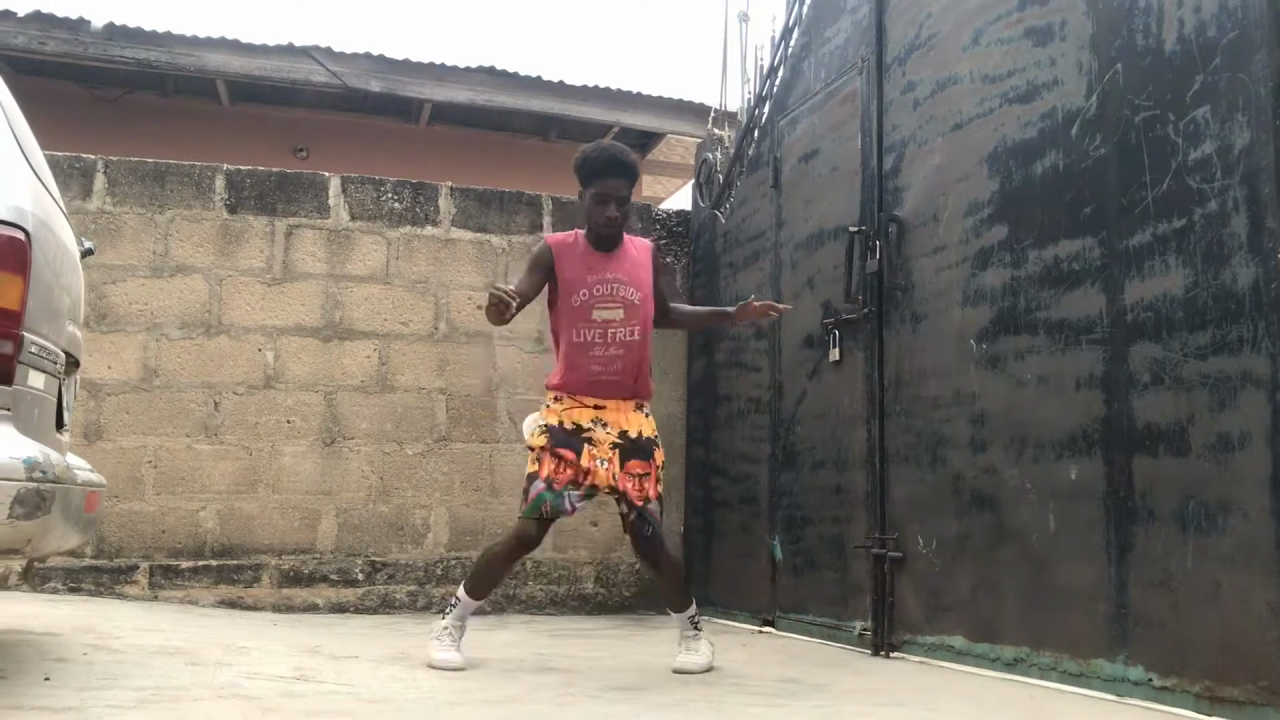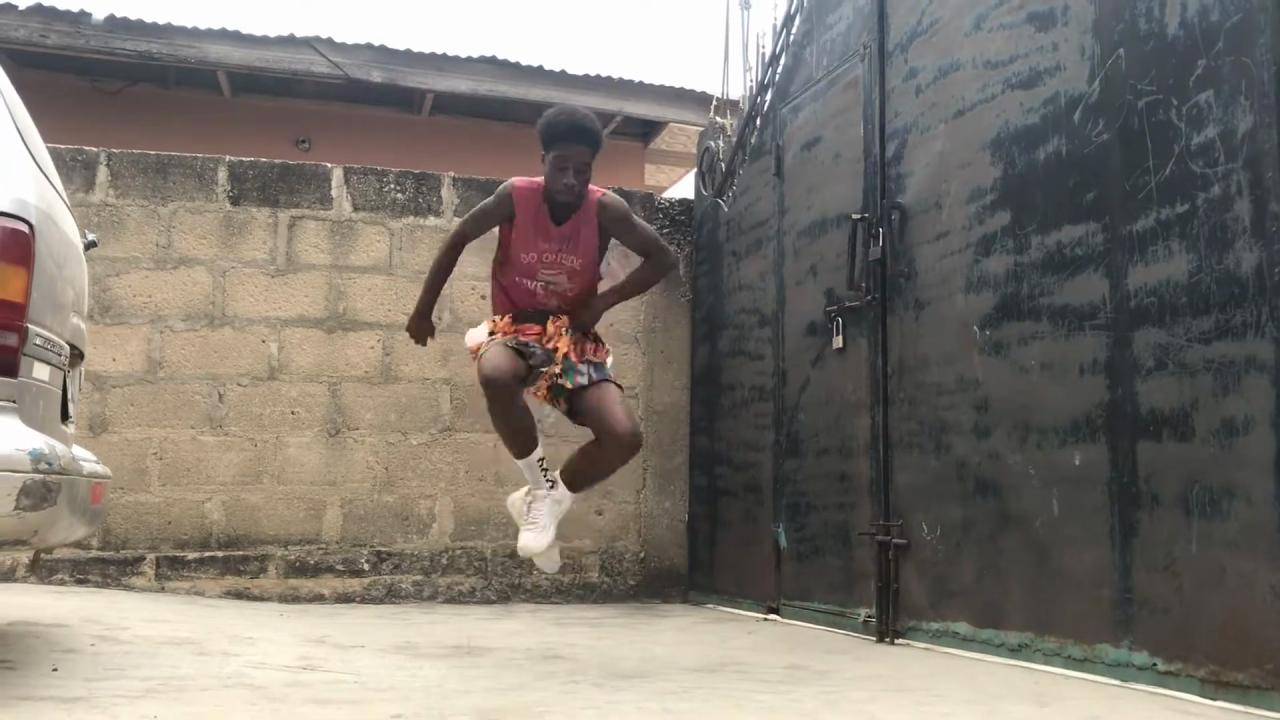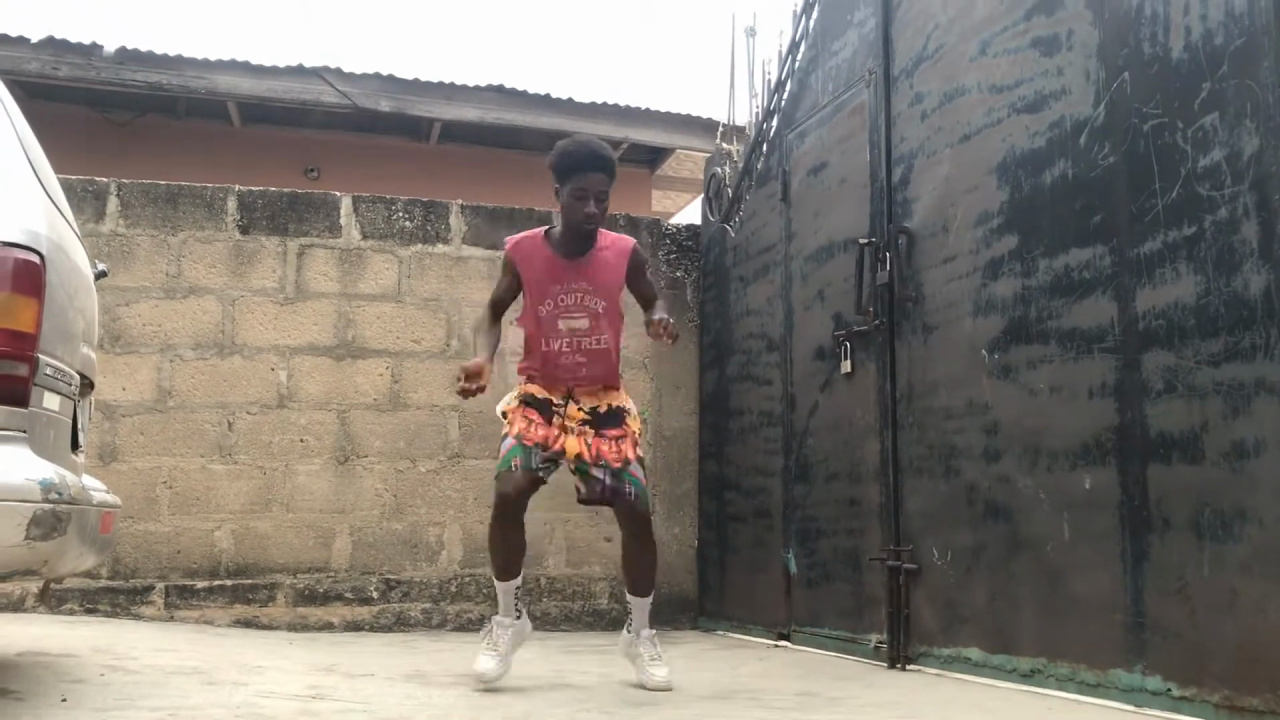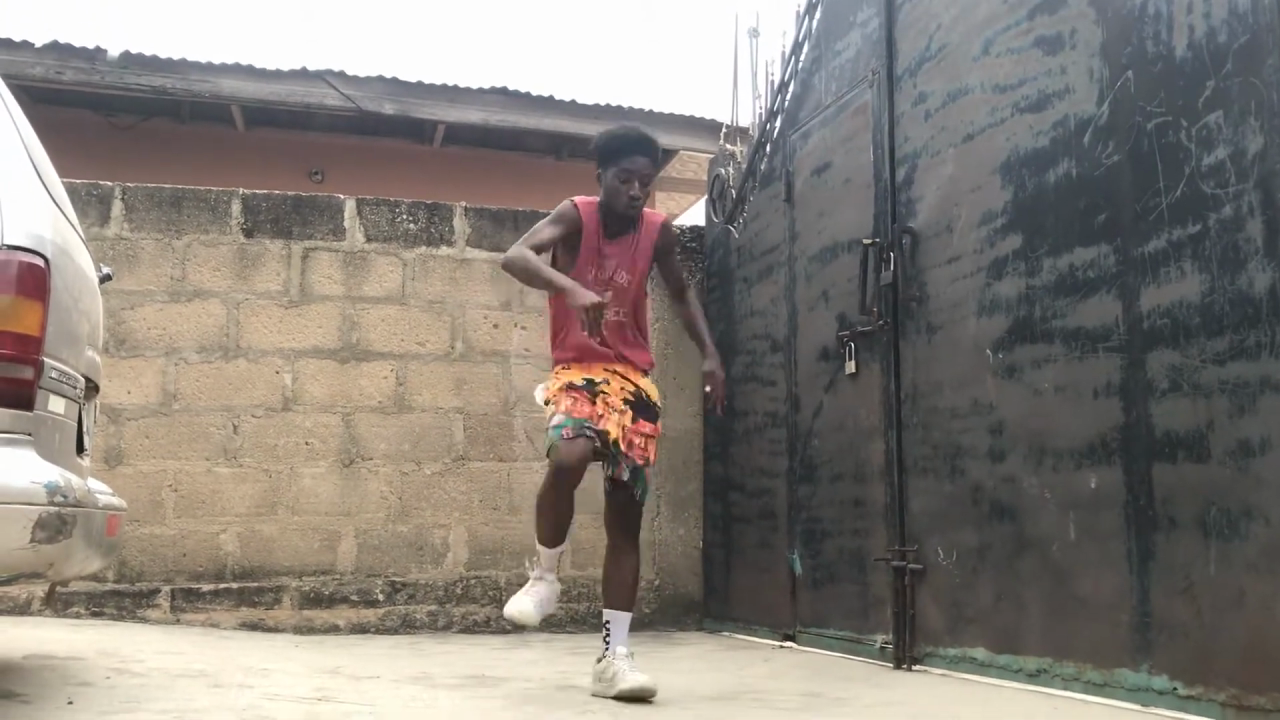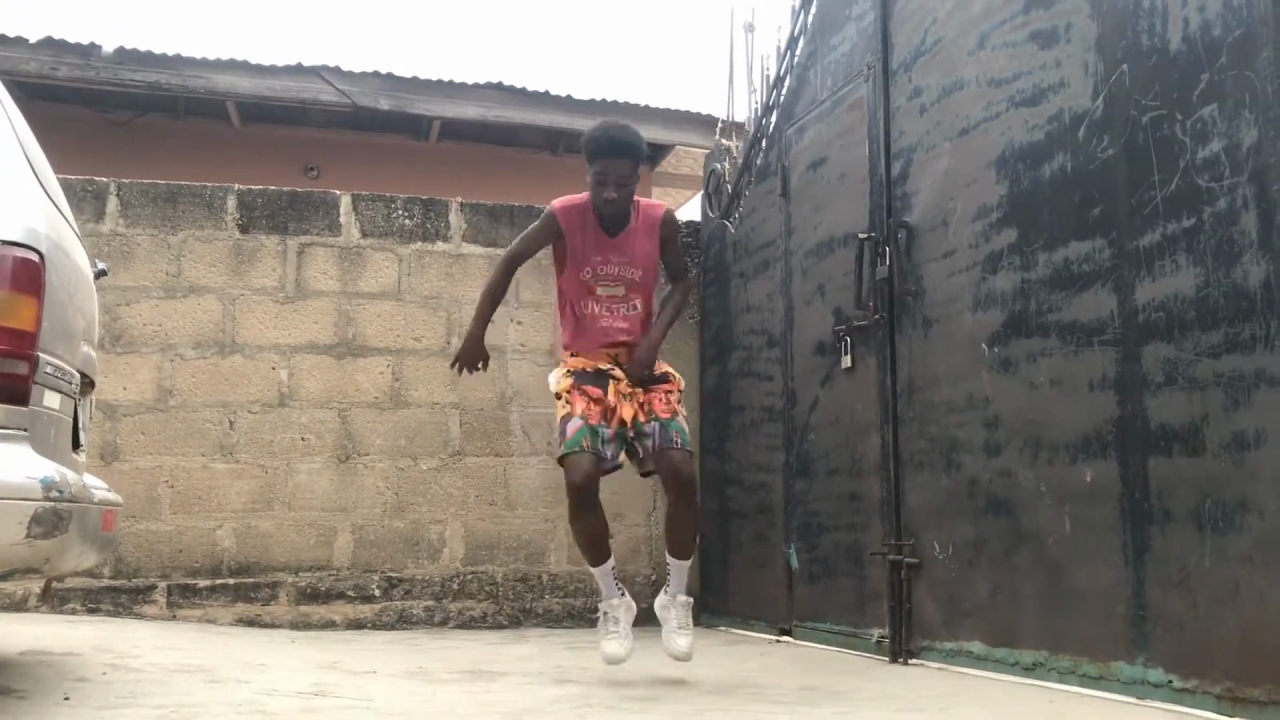
dt=1s
person 1, frame 1
left shoulder: (645, 252)
right shoulder: (555, 249)
left elbow: (662, 313)
right elbow: (507, 310)
left wrist: (732, 315)
right wrist: (499, 304)
left hip: (629, 418)
right hip: (567, 412)
left knee: (650, 544)
right knee: (527, 532)
left ankle: (691, 631)
right ankle: (453, 621)
person 1, frame 2
left shoulder: (607, 208)
right shoulder: (515, 196)
left elbow: (662, 259)
right elbow: (457, 239)
left wrist: (602, 301)
right wrist: (424, 307)
left hip: (575, 337)
right hip: (514, 330)
left knee: (625, 435)
right knee: (496, 377)
left ankle: (547, 499)
right ankle: (540, 482)
person 1, frame 3
left shoulder: (626, 254)
right shoulder: (521, 252)
left elbow: (653, 302)
right elbow: (493, 312)
left wrist: (660, 319)
right wrist: (481, 358)
left hip: (603, 406)
right hip: (540, 399)
left knee: (637, 517)
right knee: (507, 494)
left ankle: (640, 632)
right ankle: (508, 619)
person 1, frame 4
left shoulder: (658, 230)
right shoulder: (574, 215)
left elbow: (680, 291)
right elbow: (516, 256)
left wrist: (710, 355)
right wrist: (572, 289)
left hip: (634, 383)
right hip: (577, 376)
left knee: (625, 518)
right knee: (568, 459)
left ankle: (614, 657)
right ankle: (544, 575)
person 1, frame 5
left shoulder: (660, 220)
right shoulder: (565, 214)
left elbow: (681, 282)
right elbow: (510, 261)
left wrist: (654, 339)
right wrist: (475, 333)
left hip: (643, 370)
right hip: (586, 372)
left knee: (682, 473)
right knee: (579, 477)
left ankle: (675, 596)
right ankle: (612, 600)
